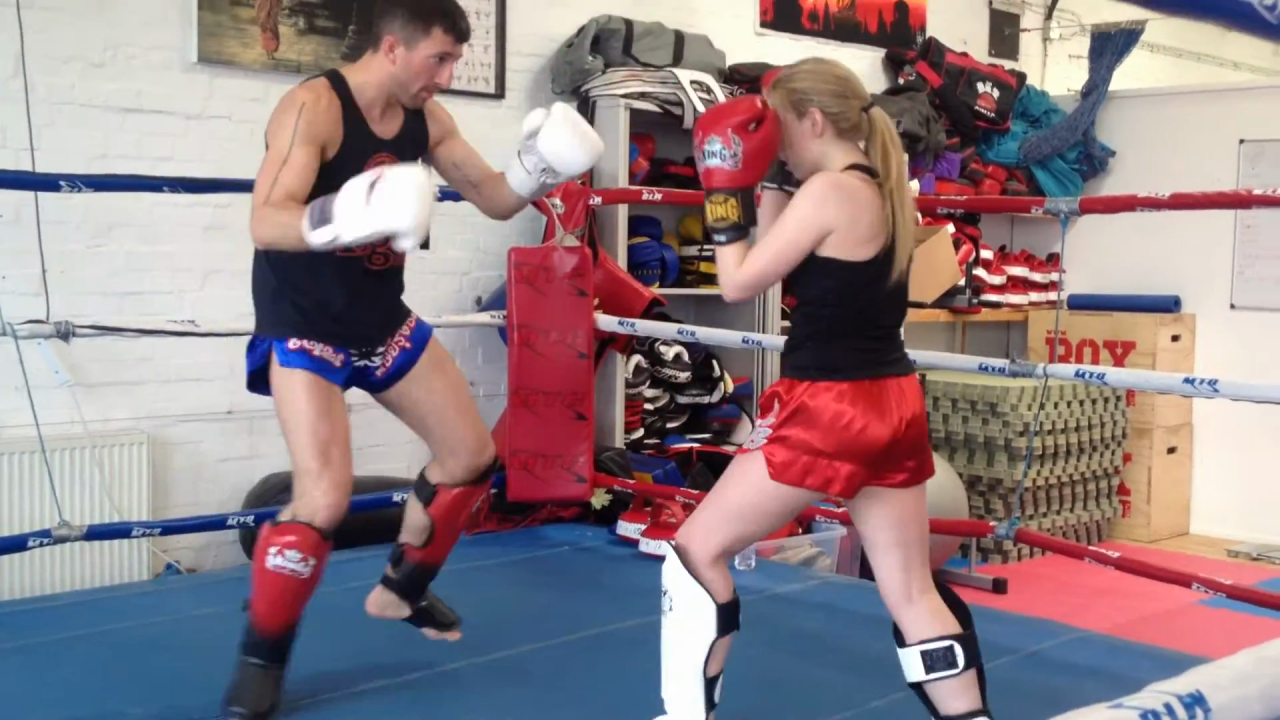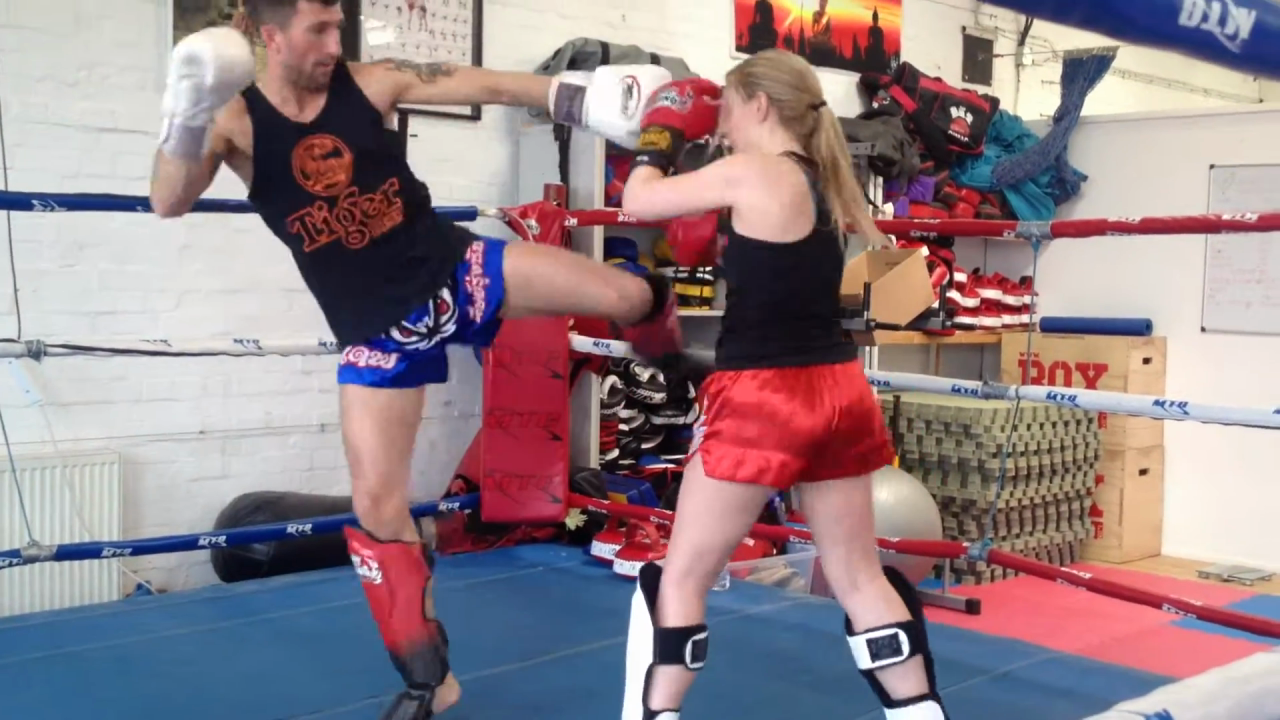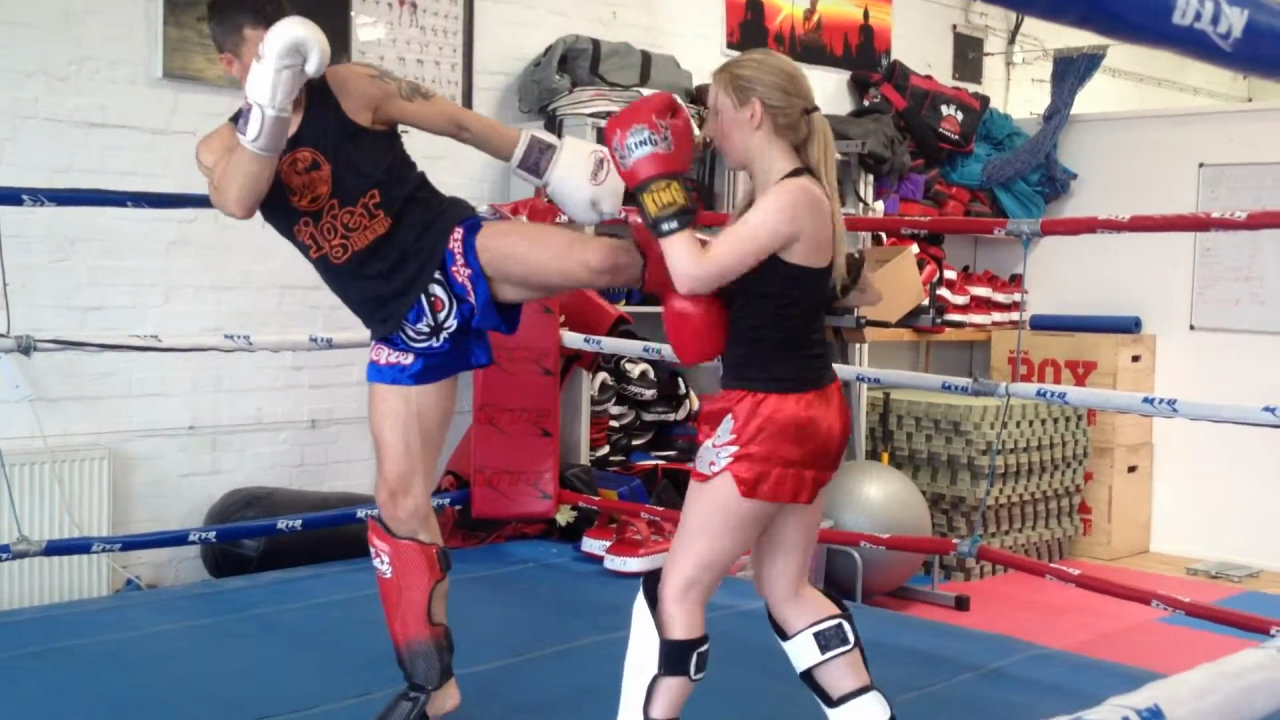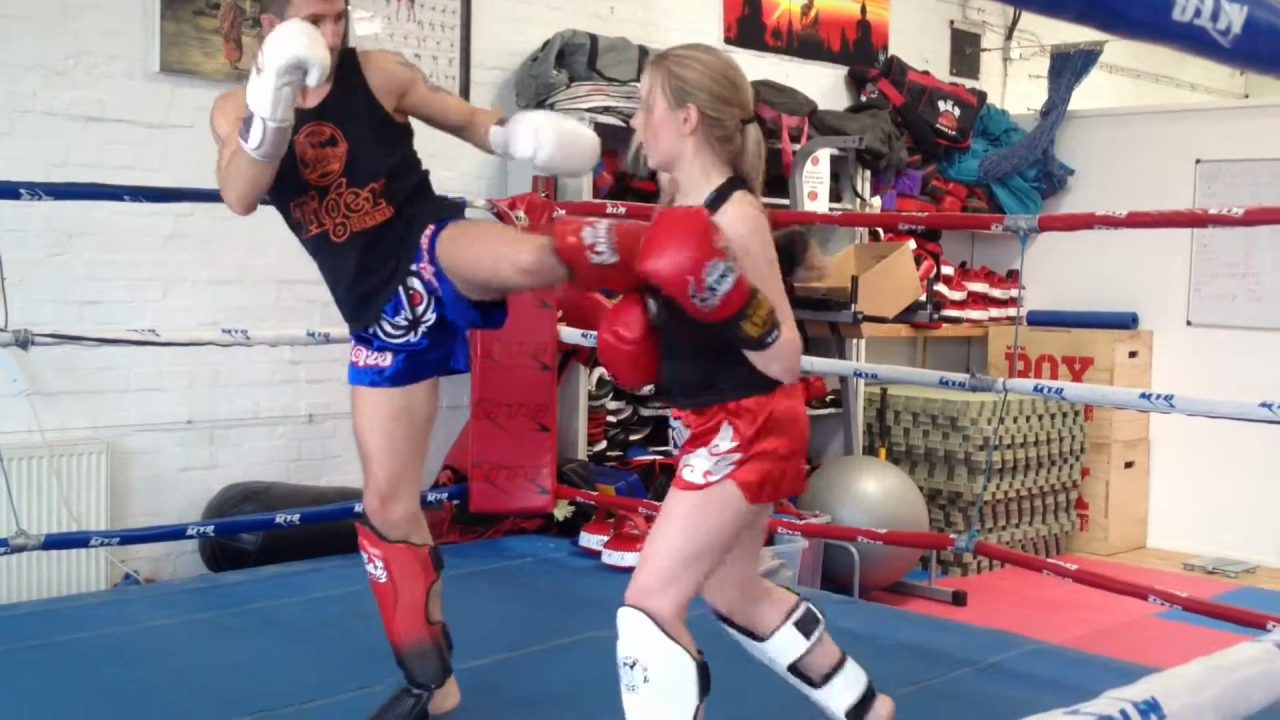
dt=0.4s
person 1, frame 1
left shoulder: (427, 119)
right shoulder: (311, 106)
left elbow: (497, 198)
right elbow: (268, 226)
left wrist: (544, 163)
right wrist: (347, 214)
left hip: (382, 323)
right hip: (304, 327)
left knee: (469, 453)
right knee: (323, 500)
left ankle: (402, 584)
right ankle: (261, 658)
person 1, frame 2
left shoulder: (366, 82)
right shoulder: (230, 122)
left elbow: (480, 84)
right elbow: (168, 200)
left wrist: (585, 92)
right wrist: (184, 119)
left hip: (455, 269)
right hip: (379, 329)
left knee: (628, 296)
right knee: (377, 501)
left ankle: (664, 350)
person 1, frame 3
left shoulder: (352, 88)
right shoulder: (221, 147)
left elbow: (462, 123)
right elbow: (237, 202)
left wrist: (554, 161)
right wrist: (273, 102)
left hip: (461, 254)
right hip: (406, 327)
left knee: (601, 261)
right knee: (399, 499)
person 1, frame 4
left shoulder: (380, 74)
right shoulder: (234, 110)
left elbow: (466, 120)
right elbow: (239, 196)
left wrist: (520, 132)
right wrist: (274, 103)
left hip: (434, 250)
right hip: (382, 323)
left knee: (530, 262)
right knee: (387, 501)
left ankle: (636, 244)
person 2, frame 1
left shoulder: (826, 192)
right shoulder: (887, 189)
left elbow: (736, 283)
left wrist: (725, 185)
right wrist: (771, 177)
left hip: (828, 408)
right hip: (894, 404)
left knee: (699, 549)
right knee: (911, 590)
person 2, frame 2
left shoulder: (754, 173)
right shoulder: (822, 182)
left elbow: (640, 199)
left wrist: (659, 137)
right wrist: (713, 242)
left hip: (758, 399)
right hip: (833, 391)
left knee: (678, 578)
right knee: (859, 579)
person 2, frame 3
left shoulder: (793, 196)
right shoulder: (786, 192)
left elbow: (695, 275)
left wrist: (657, 175)
left hip: (767, 417)
right hip: (802, 411)
left knee: (680, 588)
right knee: (786, 588)
person 2, frame 4
left shoulder: (739, 215)
right shoulder: (683, 192)
left elbow: (786, 362)
left wrist: (724, 295)
right wrist: (642, 308)
left hip: (735, 428)
right hip: (717, 417)
left knee: (649, 604)
right knee: (729, 593)
